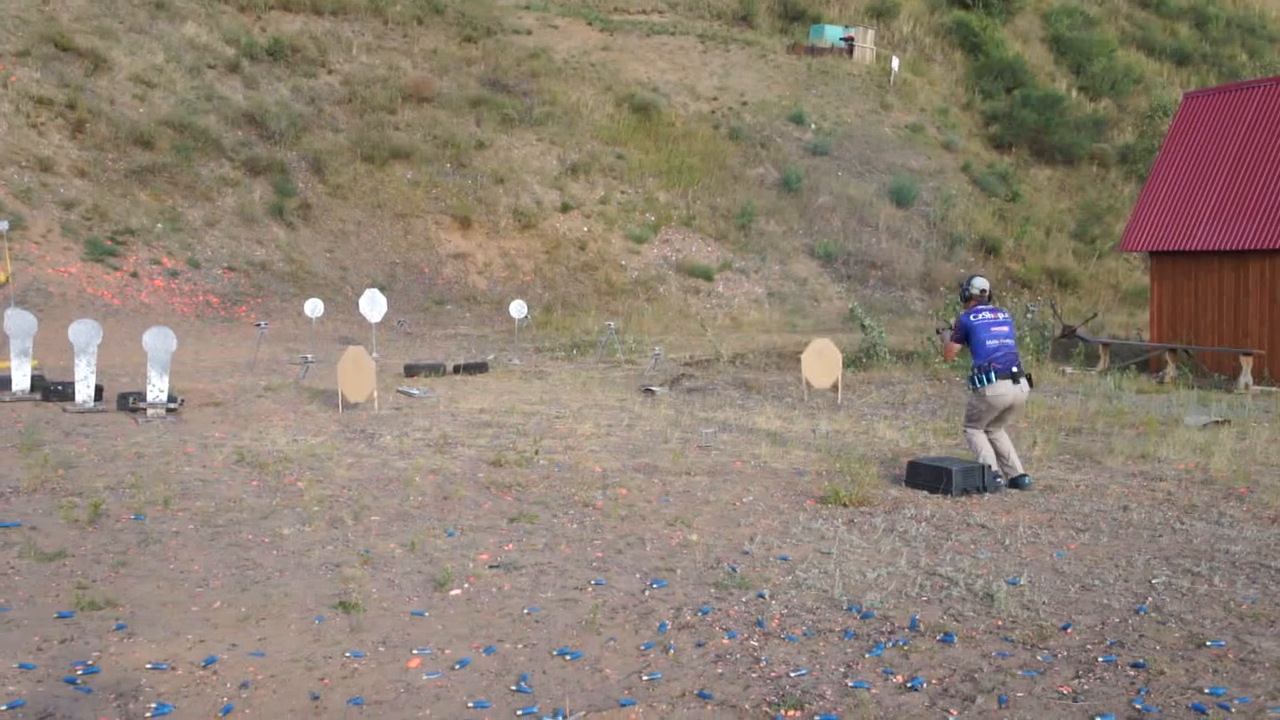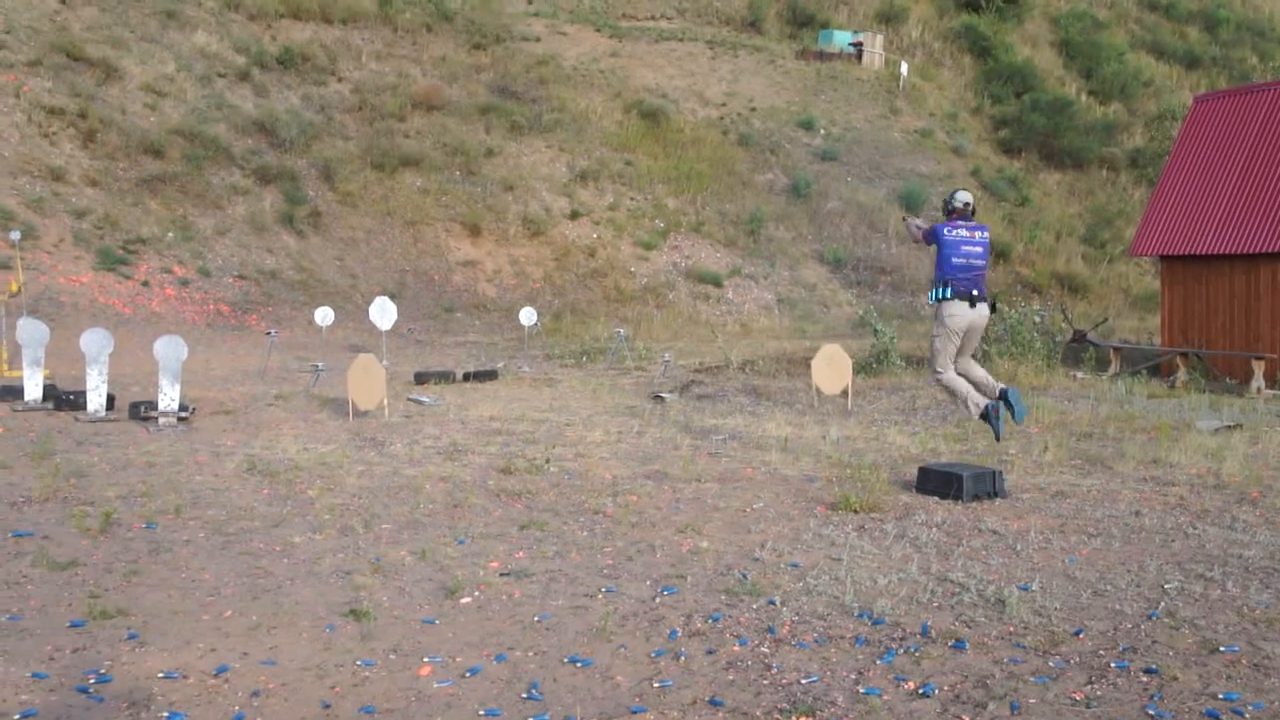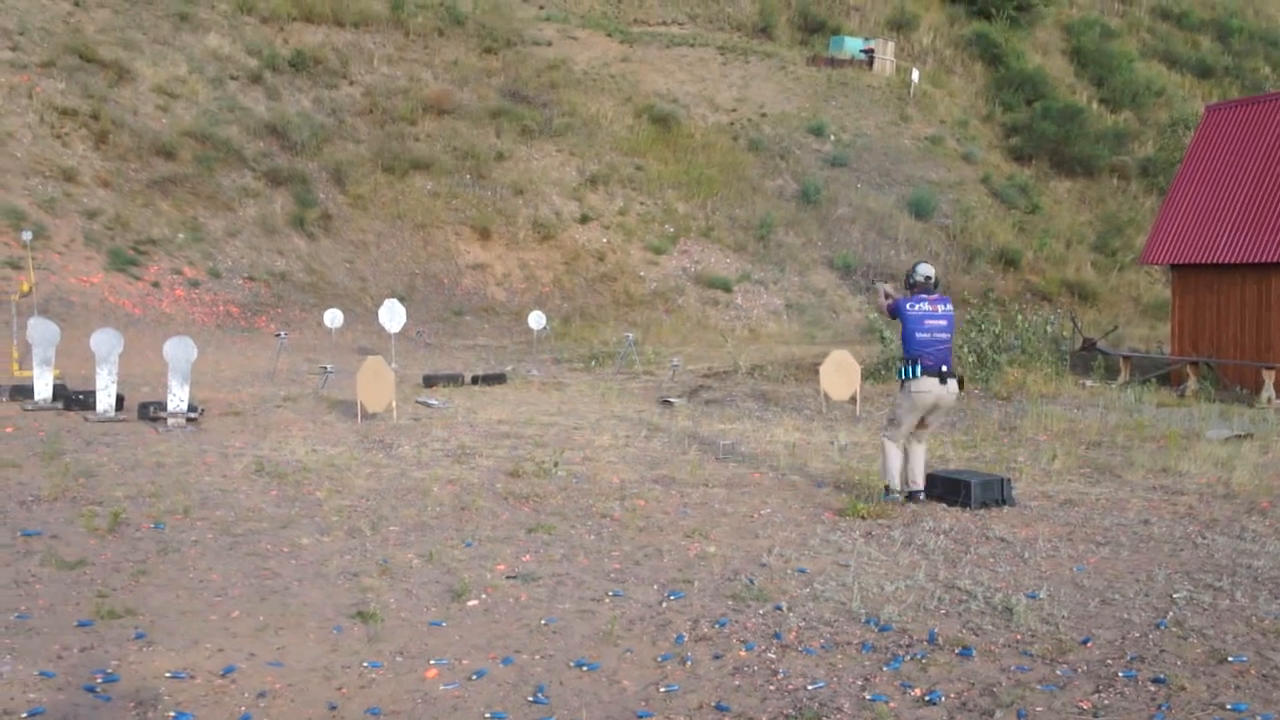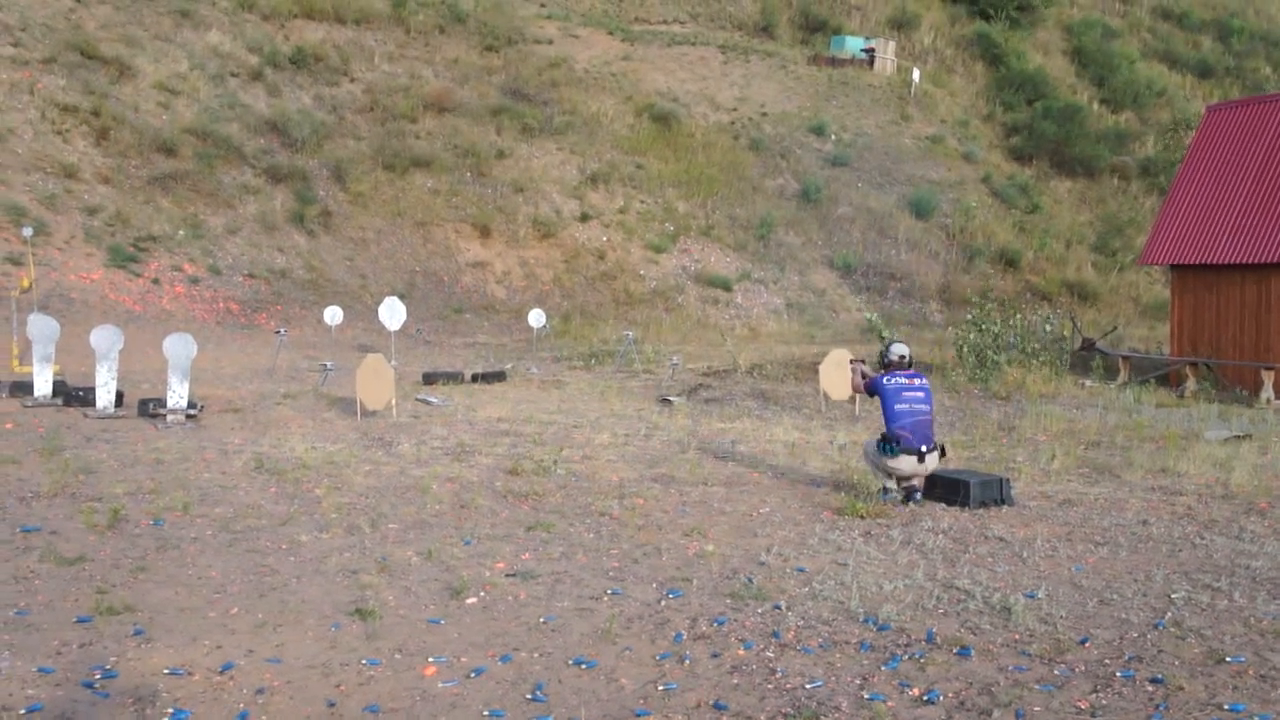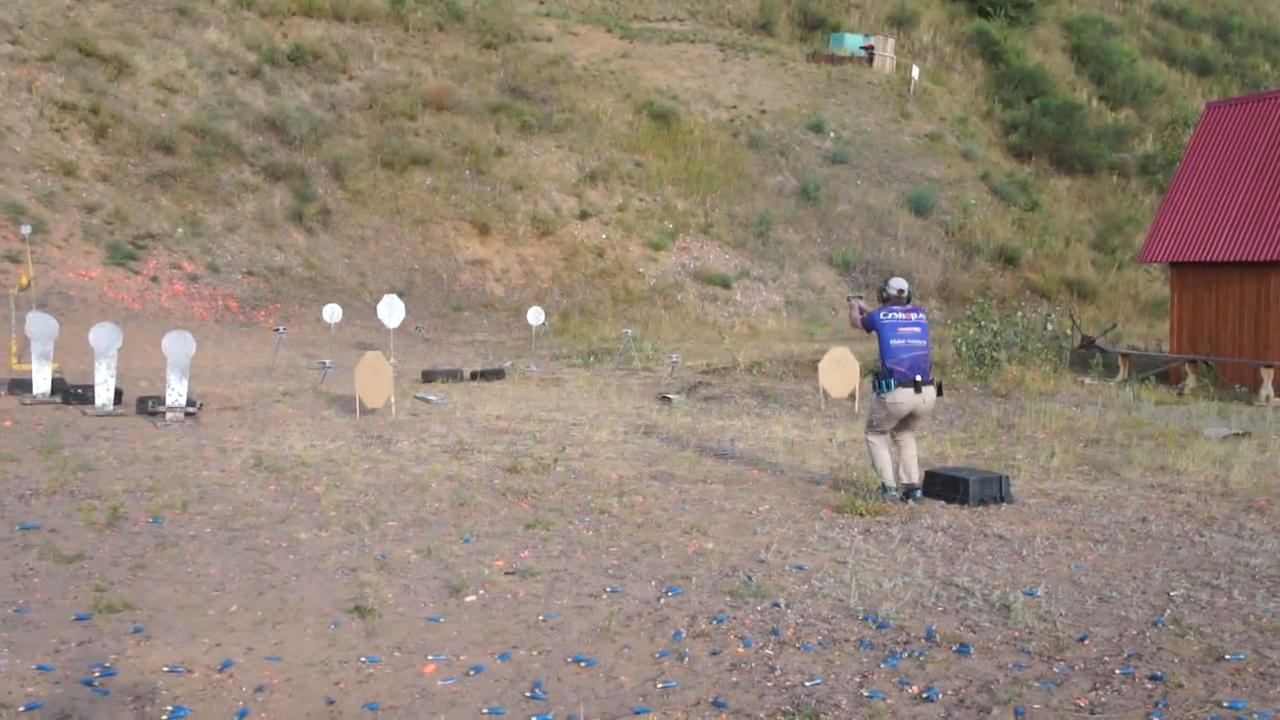
dt=0.4s
person 1, frame 1
left shoulder: (965, 318)
right shoulder: (1005, 316)
left elbow: (948, 354)
left wrist: (951, 337)
left hip: (992, 388)
right hip: (1020, 386)
left knee: (974, 430)
right knee: (995, 430)
left ankle: (992, 475)
right ankle: (1018, 475)
person 1, frame 2
left shoulder: (942, 230)
right shoulder: (983, 232)
left elbow: (917, 237)
left wrist: (911, 224)
right wrist: (920, 223)
left hip: (953, 309)
right hip: (980, 310)
left knee: (943, 371)
right knee: (963, 363)
left ankle: (985, 408)
right ankle: (1001, 392)
person 1, frame 3
left shoulder: (905, 305)
right shoulder: (947, 304)
left elbow: (885, 308)
left wrist: (882, 293)
right wrist: (893, 293)
left hip: (919, 385)
right hip: (949, 386)
left knee: (892, 437)
right knee: (917, 435)
left ankle: (893, 490)
right ankle: (917, 489)
person 1, frame 4
left shoulder: (883, 381)
right shoulder: (923, 380)
left elbow: (857, 387)
left wrist: (857, 371)
right wrist: (868, 372)
left hip: (902, 461)
right hip: (931, 461)
left knee: (871, 449)
left ankle: (890, 489)
right ankle: (912, 487)
person 1, frame 5
left shoulder: (879, 316)
right shoulder: (920, 315)
left elbow: (856, 323)
left wrist: (854, 307)
left hip: (897, 394)
right hip: (927, 394)
left knee: (875, 434)
right knee: (904, 432)
left ankle: (889, 487)
right ankle: (912, 485)
